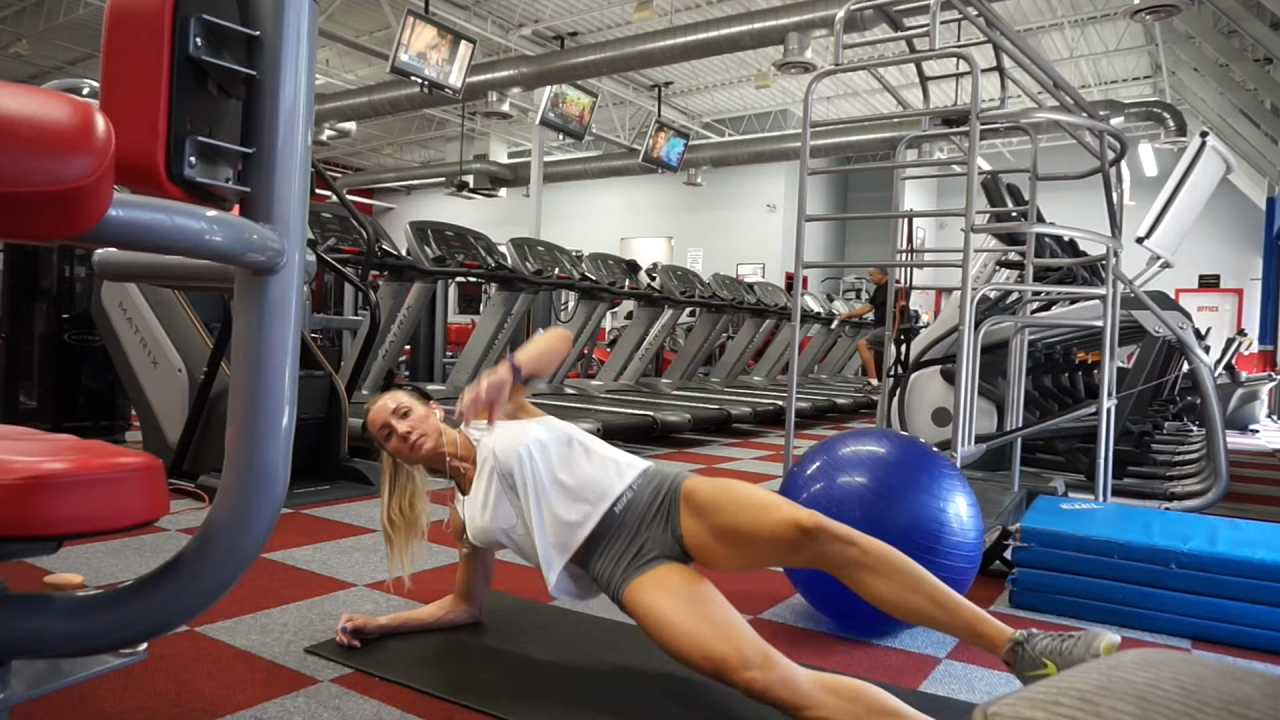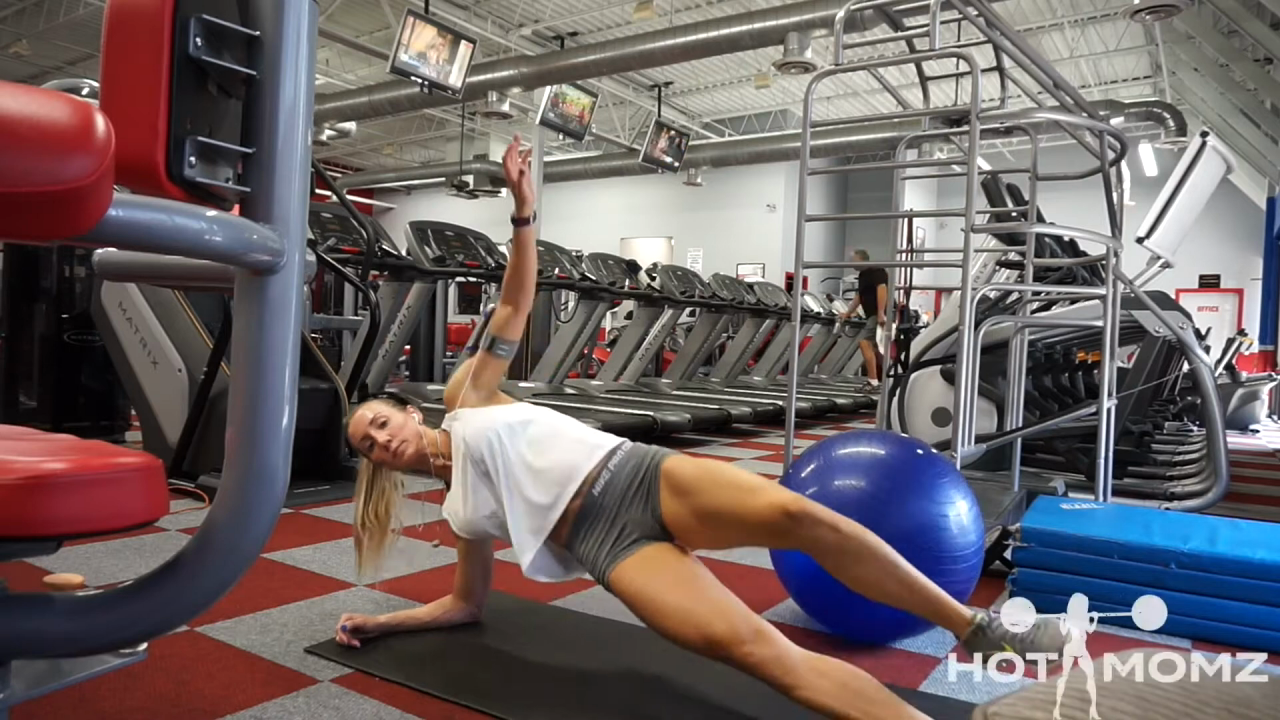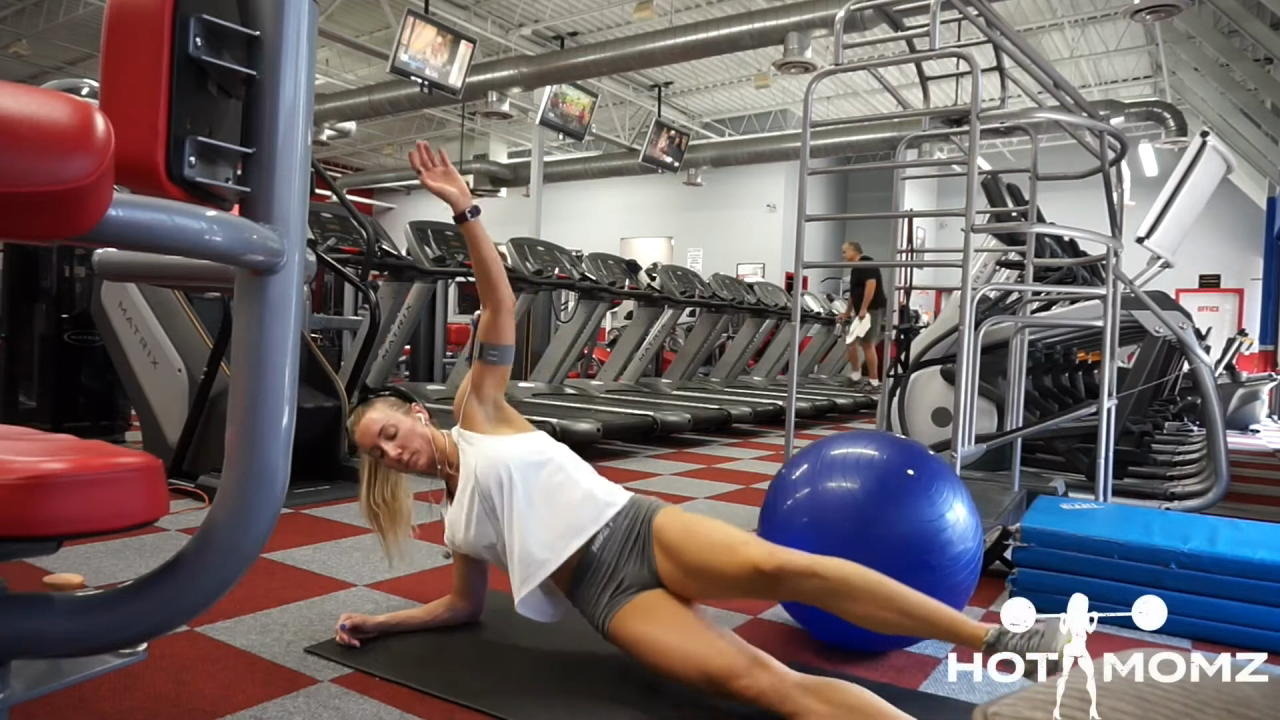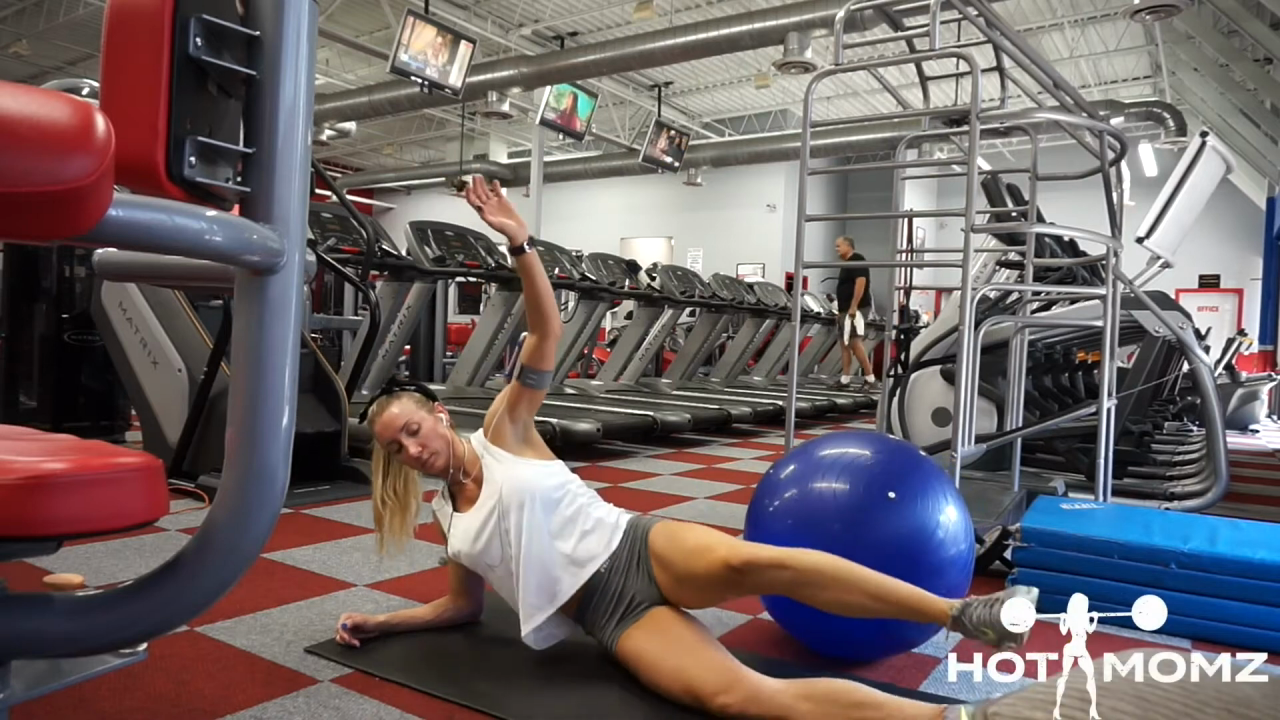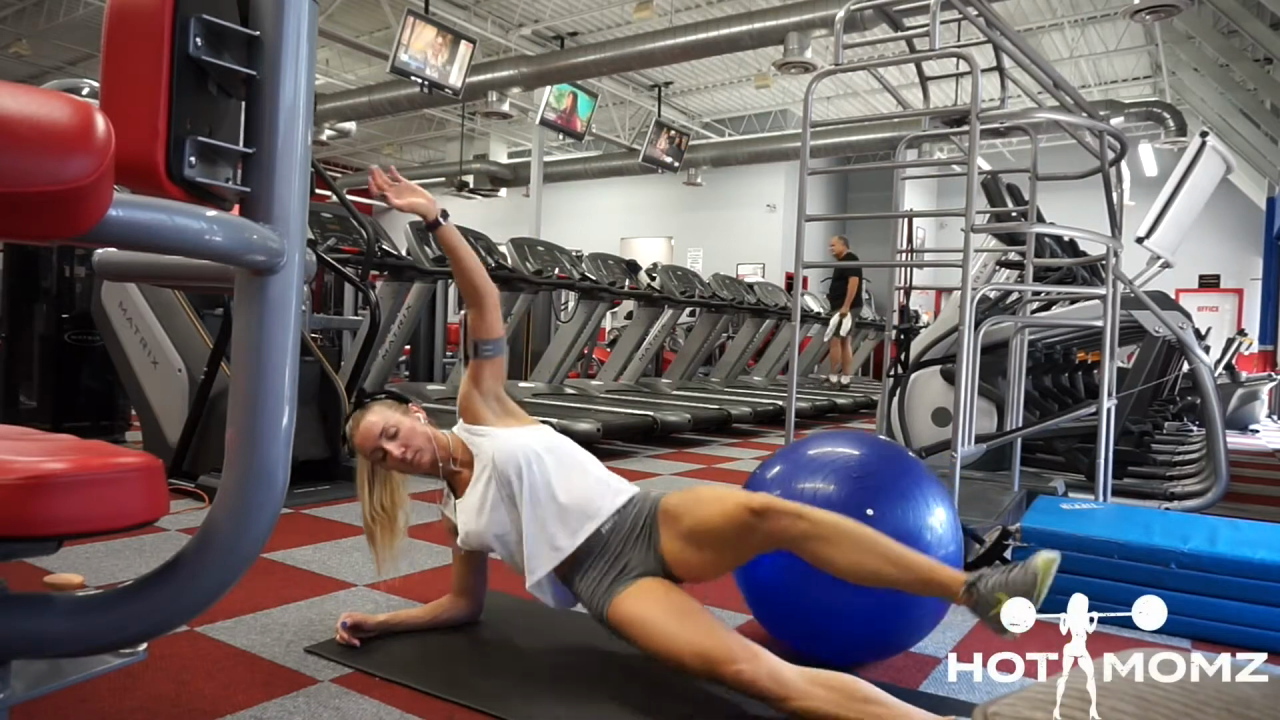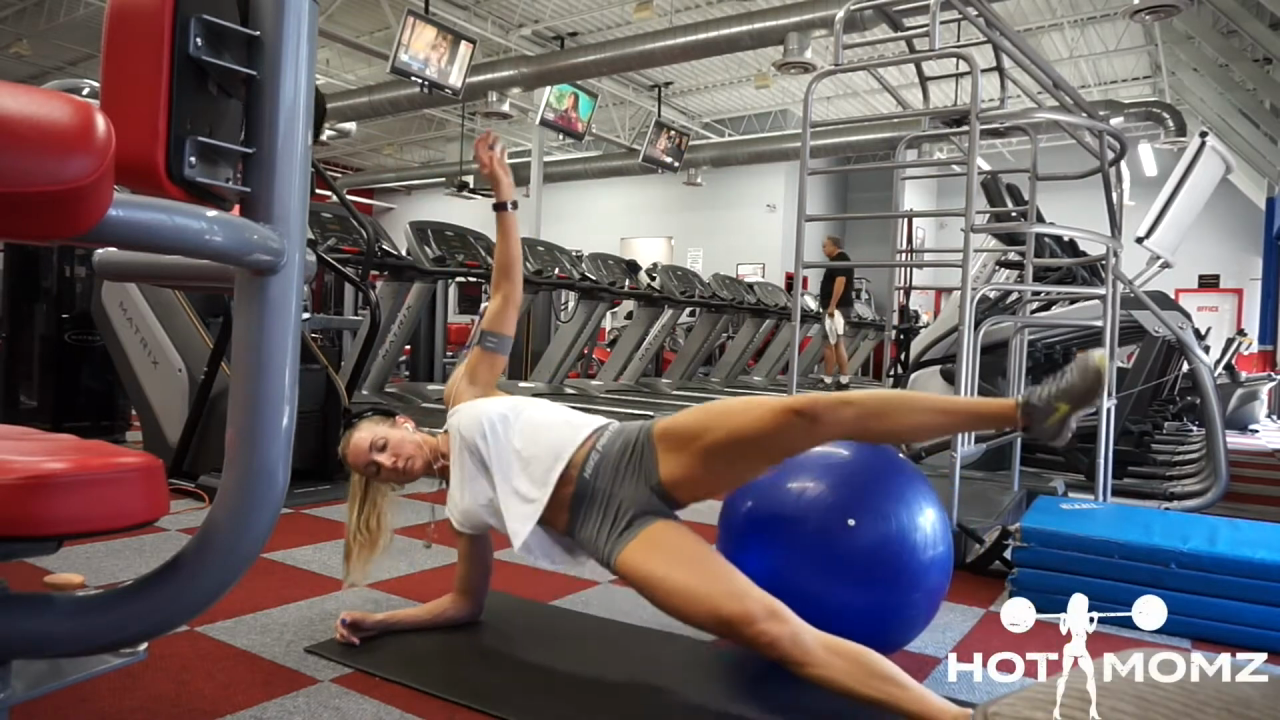
dt=0.4s
person 1, frame 1
left shoulder: (483, 405)
right shoulder: (466, 513)
left elbow: (558, 342)
right elbow: (465, 604)
left wrist: (511, 370)
right wrist: (379, 622)
left hip: (660, 497)
right hip: (629, 562)
left knee: (818, 532)
left ankle: (1017, 647)
person 1, frame 2
left shoulder: (465, 395)
right shoulder: (457, 506)
left elbow: (520, 297)
right elbow: (467, 604)
left wrist: (524, 210)
right wrist: (380, 624)
left hip: (637, 477)
right hip: (604, 542)
left knee: (800, 515)
right knee: (755, 648)
left ankle: (977, 631)
person 1, frame 3
left shoulder: (475, 409)
right shoulder: (453, 519)
left elbow: (499, 304)
right elbow: (464, 606)
left wrist: (463, 210)
right wrist: (380, 624)
left hip: (637, 530)
right hip: (610, 597)
left knee: (783, 568)
left ankle: (994, 641)
person 1, frame 4
left shoulder: (501, 428)
right shoulder: (452, 522)
left elbow: (548, 331)
right elbow: (461, 607)
left wrist: (519, 242)
right wrist: (377, 621)
left hip: (640, 549)
right hip: (613, 614)
left knee: (751, 562)
left ankle: (963, 615)
person 1, frame 5
left shoulder: (479, 405)
right shoulder: (459, 513)
left elbow: (485, 302)
right elbow: (463, 604)
left wrist: (432, 215)
right wrist: (378, 621)
left hip: (648, 519)
right hip: (611, 577)
left knee: (766, 513)
left ankle: (975, 590)
person 1, frame 6
left shoulder: (465, 392)
right shoulder: (460, 505)
left elbow: (507, 292)
right elbow: (466, 605)
left wrist: (503, 194)
right wrist: (378, 621)
left hip: (639, 456)
right hip: (610, 523)
left knee: (810, 412)
right knee: (770, 629)
left ankle: (1023, 410)
